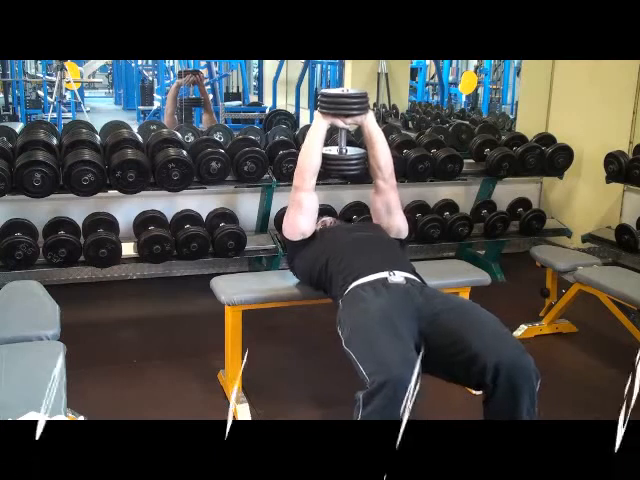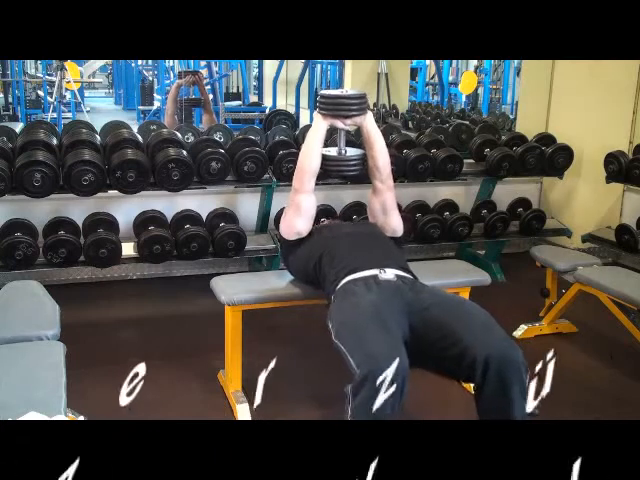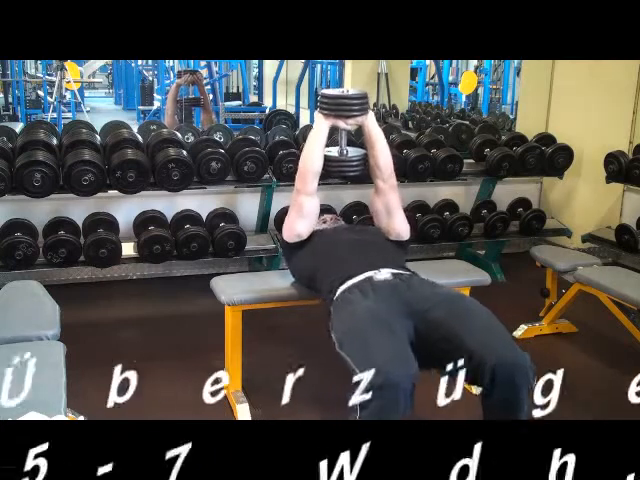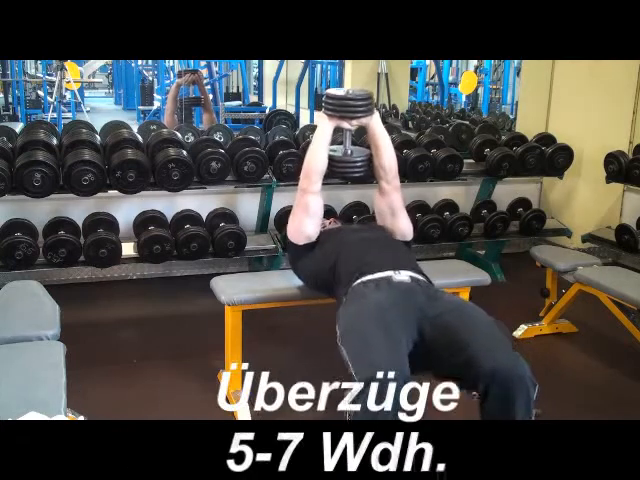
dt=0.4s
person 1, frame 1
left shoulder: (382, 234)
right shoulder: (306, 245)
left elbow: (384, 183)
right elbow: (303, 187)
left wrist: (368, 121)
right wrist: (321, 123)
left hip: (421, 293)
right hip: (366, 295)
left knee: (514, 366)
right knee: (394, 377)
person 1, frame 2
left shoulder: (379, 233)
right shoulder: (301, 244)
left elbow: (383, 184)
right elbow: (303, 189)
left wrist: (367, 122)
right wrist: (320, 124)
left hip: (414, 290)
right hip: (358, 291)
left knee: (503, 360)
right knee: (381, 371)
person 1, frame 3
left shoulder: (384, 237)
right shoulder: (304, 245)
left elbow: (385, 184)
right elbow: (305, 190)
left wrist: (368, 122)
right wrist: (322, 125)
left hip: (416, 288)
right hip: (358, 294)
left knee: (509, 364)
right knee: (391, 378)
person 1, frame 4
left shoulder: (388, 236)
right shoulder: (309, 247)
left elbow: (389, 185)
right elbow: (310, 190)
left wrist: (373, 123)
right wrist: (326, 126)
left hip: (425, 293)
right hip: (368, 294)
left knee: (510, 375)
right knee: (380, 380)
